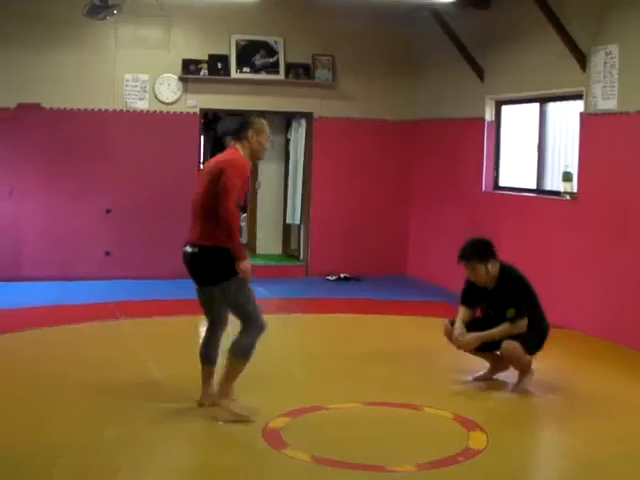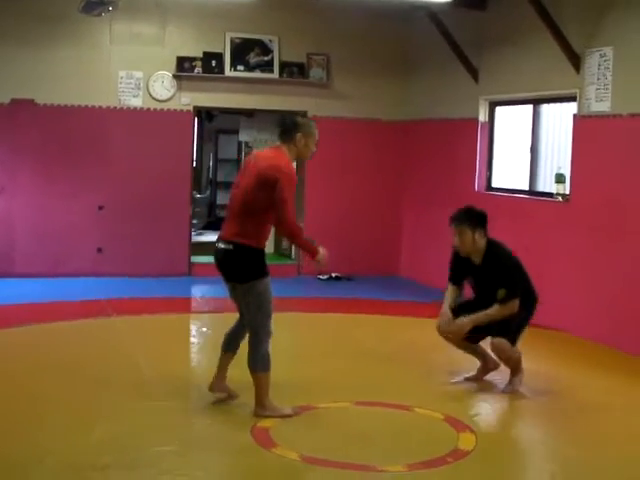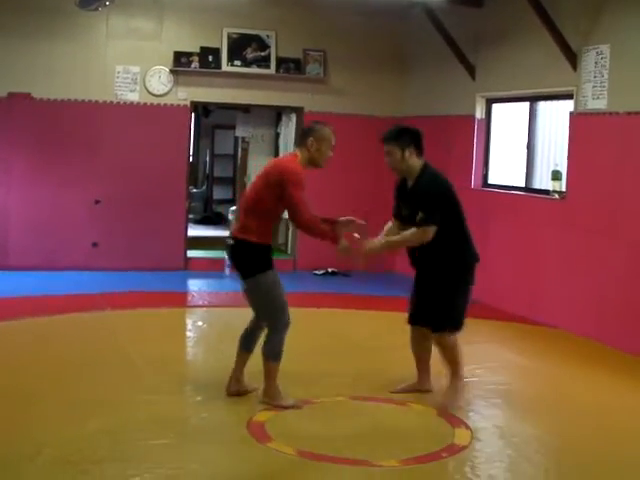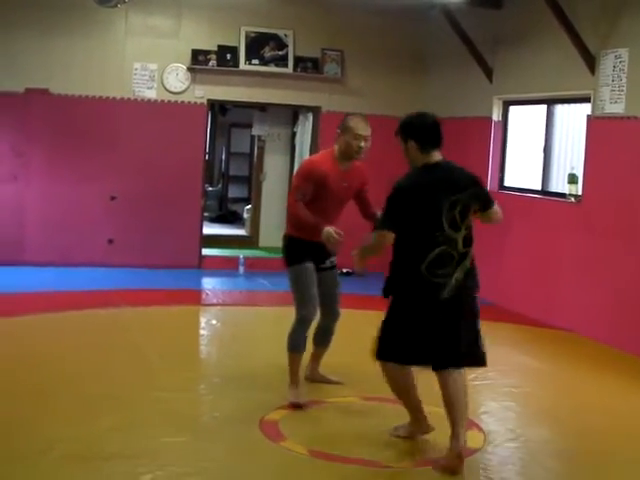
dt=0.7s
person 1, frame 1
left shoulder: (219, 161)
right shoulder: (236, 164)
right elbow: (228, 212)
left wrist: (234, 252)
right wrist: (241, 257)
left hip: (196, 252)
right hip: (213, 255)
left knee: (217, 323)
right knee: (254, 324)
left ankle: (208, 392)
right ankle: (223, 395)
person 1, frame 2
left shoulder: (256, 158)
right shoulder: (283, 170)
right elbow: (286, 222)
left wrist: (292, 226)
right wrist: (314, 251)
left hip: (227, 248)
right hip: (246, 254)
left knee: (247, 319)
right knee: (261, 332)
left ankle: (219, 380)
right ankle: (263, 404)
person 1, frame 3
left shoulder: (286, 167)
right shoulder: (290, 170)
left elbow: (299, 215)
right elbow: (301, 219)
left wrist: (336, 223)
right wrist: (337, 237)
left hip: (248, 247)
right hip: (250, 249)
left knee: (263, 316)
right knee: (280, 320)
left ankle: (236, 380)
right ankle: (271, 392)
person 1, frame 4
left shoulder: (359, 173)
right shoulder: (314, 166)
left elbow: (367, 210)
right elbow: (294, 206)
right wrist: (322, 228)
left hip: (325, 248)
right hip: (299, 245)
left knee: (331, 314)
right knee: (307, 313)
left ankle: (313, 370)
right ankle: (294, 385)
person 2, frame 1
left shoulder: (514, 282)
right shoulder: (474, 280)
left elbow: (519, 326)
right elbow: (467, 307)
left wrist: (479, 338)
right wrist: (459, 325)
left hip: (529, 330)
left knee: (509, 348)
right knee: (450, 330)
left ankle: (526, 372)
right ankle: (497, 363)
person 2, frame 2
left shoulder: (503, 260)
right shoulder: (460, 254)
left elbow: (510, 306)
right elbow: (454, 285)
left wrist: (471, 321)
right wrist: (446, 309)
left hip: (518, 305)
right hip: (485, 301)
left knee: (499, 343)
right knee: (445, 326)
left ankle: (517, 372)
right ankle: (487, 361)
person 2, frame 3
left shoulder: (433, 186)
right shoulder: (403, 185)
left elbow: (424, 233)
right elbow: (398, 221)
left wrist: (383, 244)
right wrist: (381, 240)
left hip: (455, 264)
right hip: (429, 264)
left knee: (440, 327)
right knee: (418, 324)
left ankle: (456, 378)
right ankle: (424, 380)
person 2, frame 4
left shoulder: (407, 188)
right shoulder: (467, 180)
left elbow: (383, 240)
right elbow: (495, 216)
left wrist: (361, 253)
left hip: (415, 290)
right hip: (458, 289)
left knee: (393, 357)
right knee: (452, 365)
left ankle: (418, 421)
right ankle: (457, 442)
